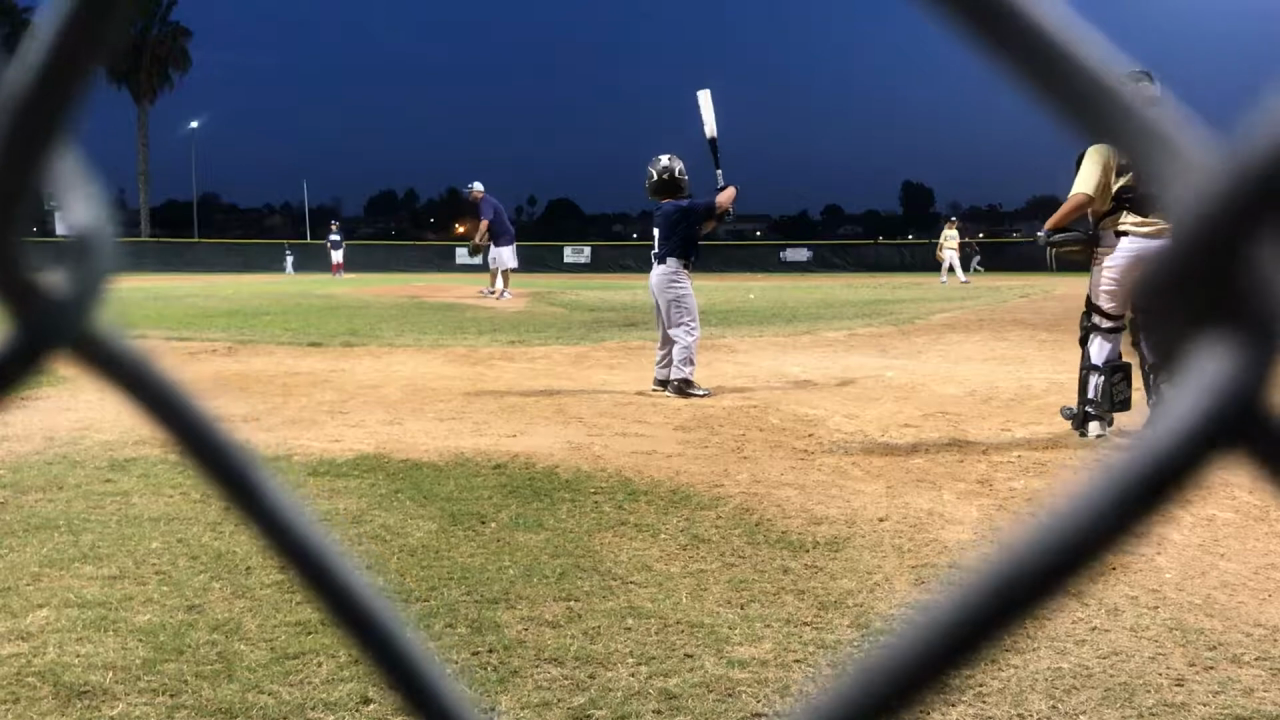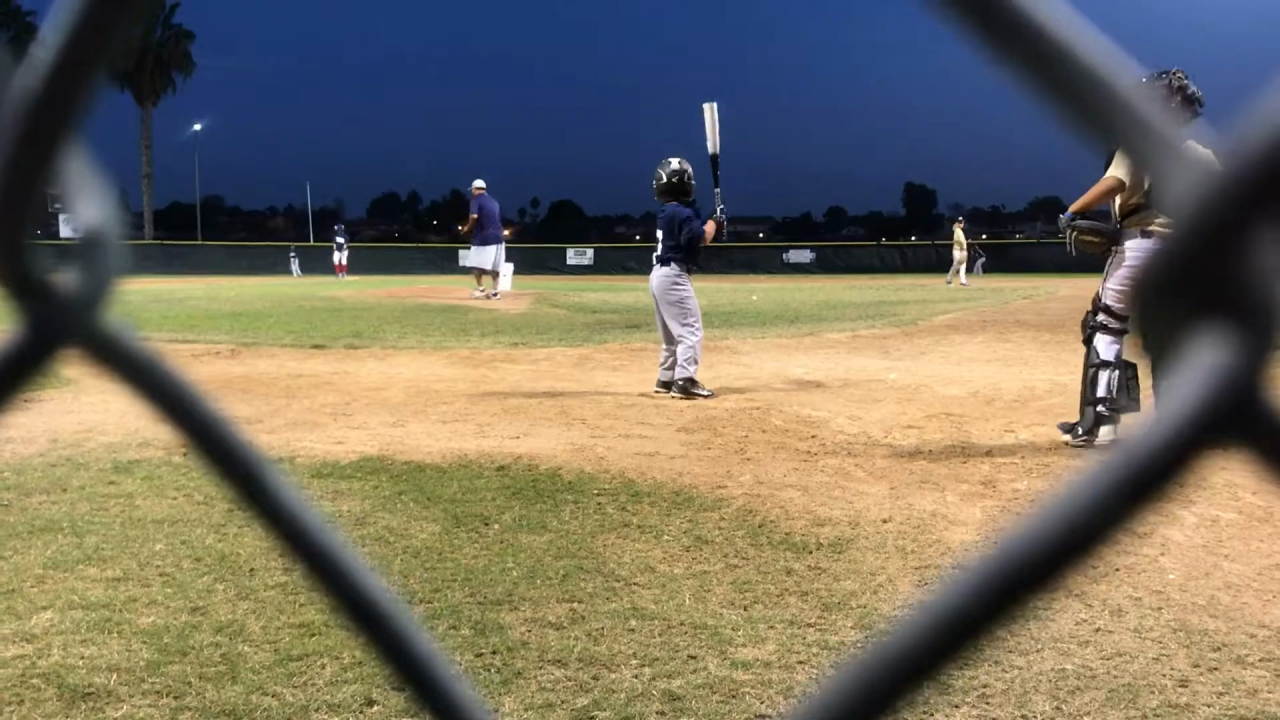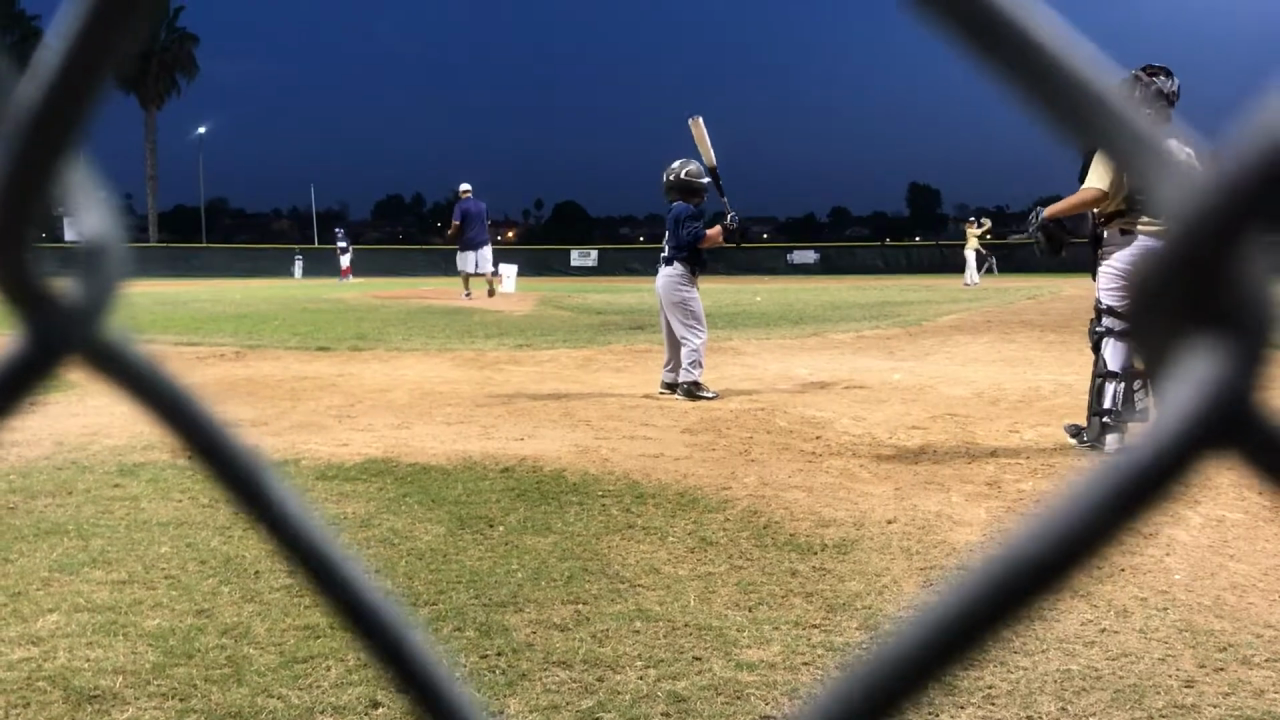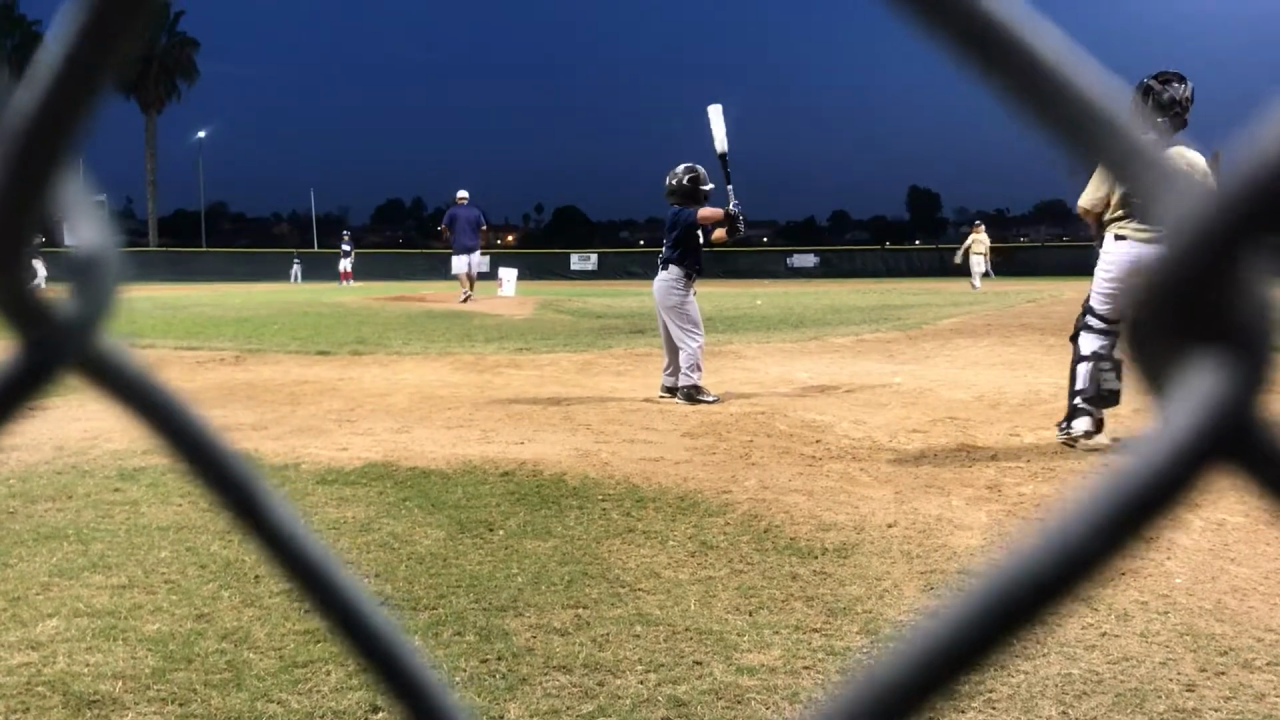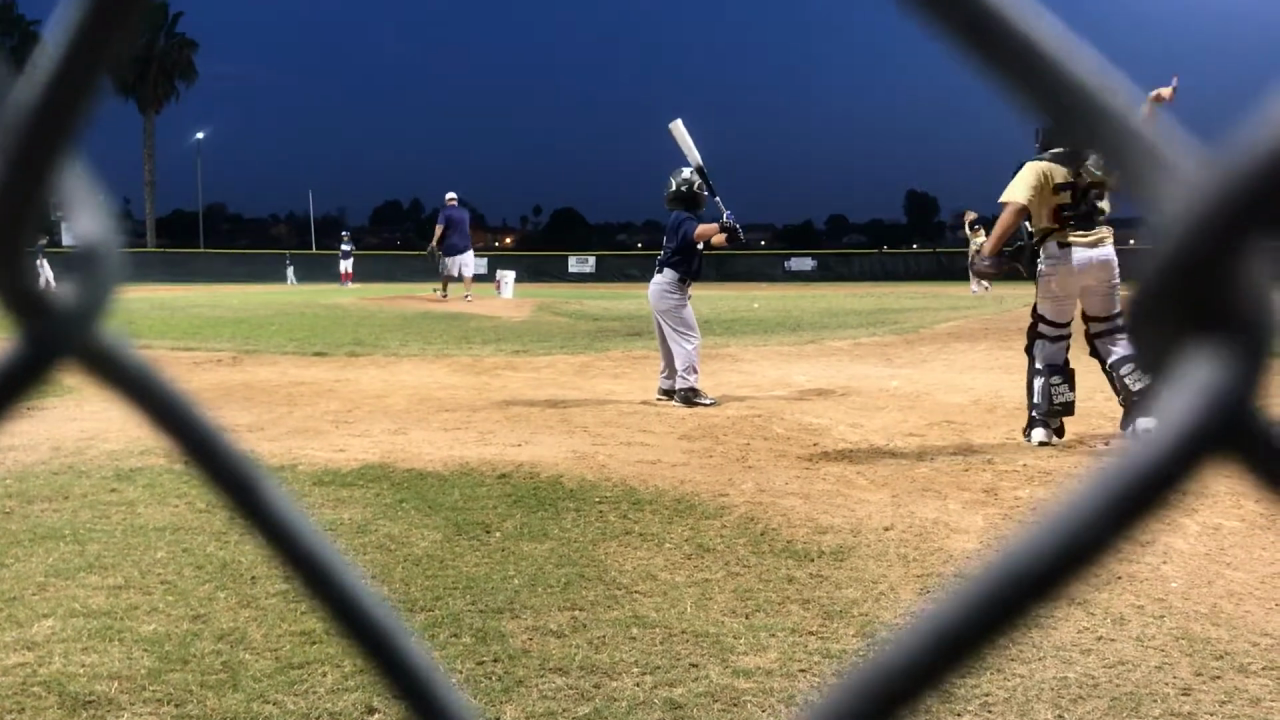
dt=0.5s
person 1, frame 1
left shoulder: (1104, 150)
left elbow: (1081, 200)
left wrist: (1047, 229)
left hip: (1119, 245)
right hip: (1162, 245)
left knee: (1103, 328)
left ankle: (1094, 415)
person 1, frame 2
right shoulder: (1201, 154)
left elbow: (1112, 183)
left wrist: (1072, 211)
left hip: (1139, 243)
left knee: (1106, 329)
left ankle: (1098, 421)
person 1, frame 3
right shoulder: (1182, 152)
left elbow: (1094, 194)
left wrist: (1045, 213)
left hip: (1125, 245)
left knee: (1113, 334)
left ankle: (1106, 428)
person 1, frame 4
right shoulder: (1190, 160)
left elbow: (1086, 209)
left hip: (1120, 249)
right hip: (1166, 252)
left knee: (1094, 332)
left ankle: (1083, 417)
person 1, frame 5
left shoulder: (1039, 168)
right shoulder: (1100, 157)
left elbow: (1014, 209)
left wrist: (987, 252)
right wrist: (1154, 99)
left hip: (1061, 257)
right hip: (1102, 254)
left knee: (1048, 339)
right knee: (1111, 336)
left ankle: (1043, 422)
right ankle: (1143, 411)
person 2, frame 1
left shoulder: (663, 210)
right shoulder: (680, 208)
left elbow: (696, 229)
right elbow: (718, 204)
left wrist: (714, 217)
right wrist: (732, 190)
left hip: (661, 273)
right hip: (673, 274)
left knee: (670, 330)
right knee: (687, 329)
left ankle: (663, 377)
right ankle: (680, 381)
person 2, frame 2
left shoulder: (666, 212)
right shoulder: (681, 212)
left elbow: (688, 240)
right elbow: (701, 239)
left wrist: (711, 228)
right wrist: (714, 222)
left hip: (660, 275)
right hip: (673, 277)
left knee: (671, 332)
right knee: (690, 330)
left ankle: (666, 379)
right ankle: (684, 381)
person 2, frame 3
left shoulder: (678, 211)
right shoulder: (686, 210)
left elbow: (698, 242)
right elbow: (701, 240)
left wrist: (725, 237)
right wrist: (724, 227)
left hip: (668, 276)
right hip: (679, 278)
left knee: (675, 334)
right knee: (694, 332)
left ankle: (670, 380)
right ankle: (689, 384)
person 2, frame 4
left shoulder: (686, 217)
right shoulder: (679, 214)
left elbow: (711, 235)
right elbow: (704, 214)
left wrist: (730, 230)
right wrist: (727, 213)
left hip: (669, 282)
right hip: (674, 283)
left knee: (675, 337)
right knee: (692, 336)
left ankle: (670, 384)
right ankle: (689, 388)
person 2, frame 5
left shoulder: (683, 219)
right shoulder: (682, 219)
left elbow: (710, 240)
right elbow: (698, 233)
left wrist: (729, 236)
right wrist: (722, 225)
left hip: (665, 287)
right hip: (670, 287)
left knee: (672, 340)
right knee: (688, 338)
left ankle: (668, 386)
right ankle: (686, 390)
